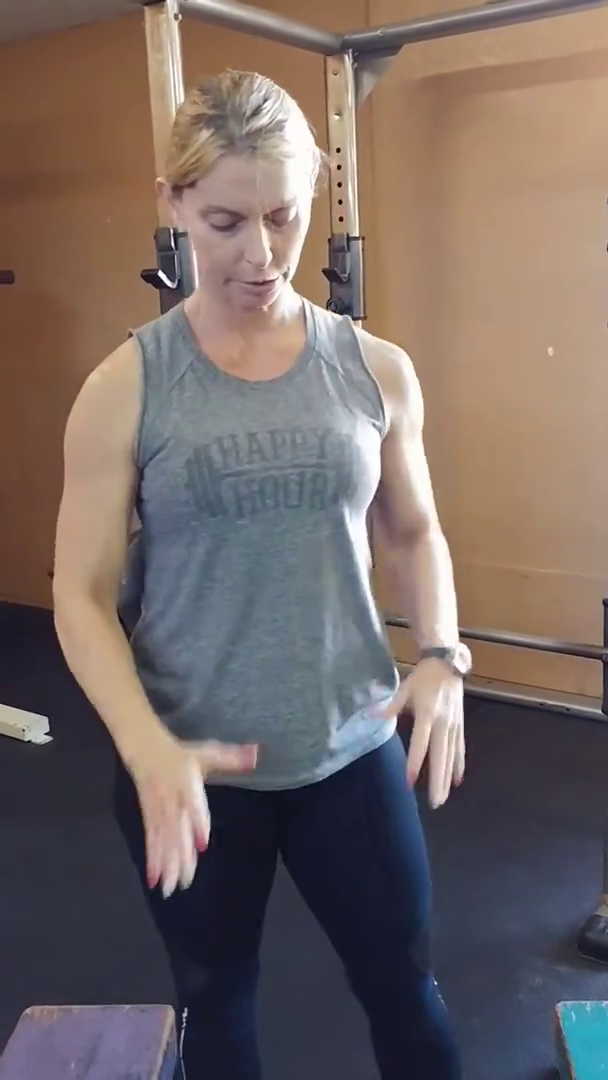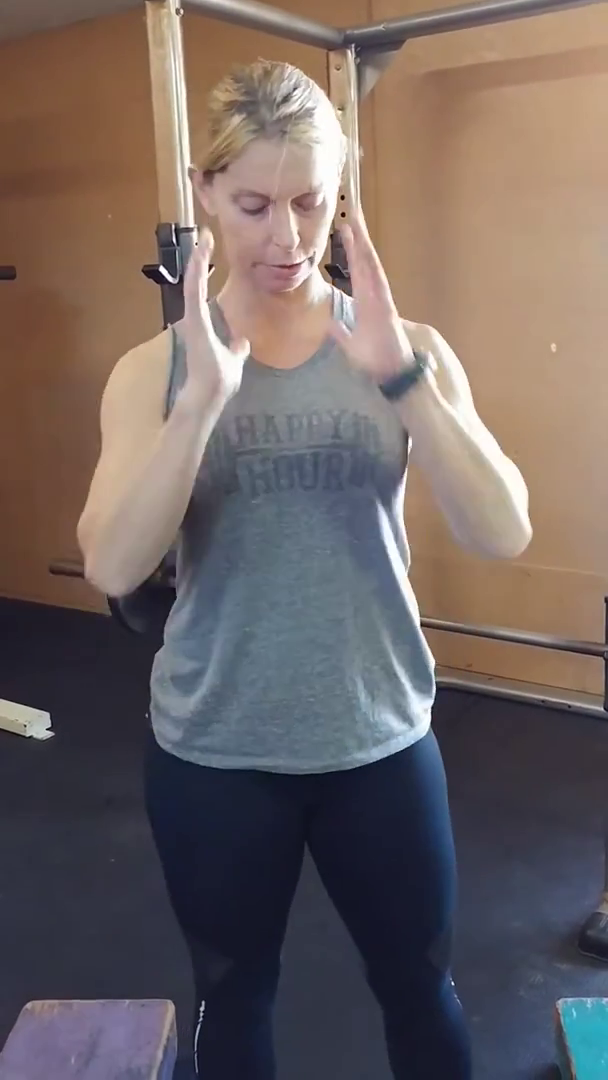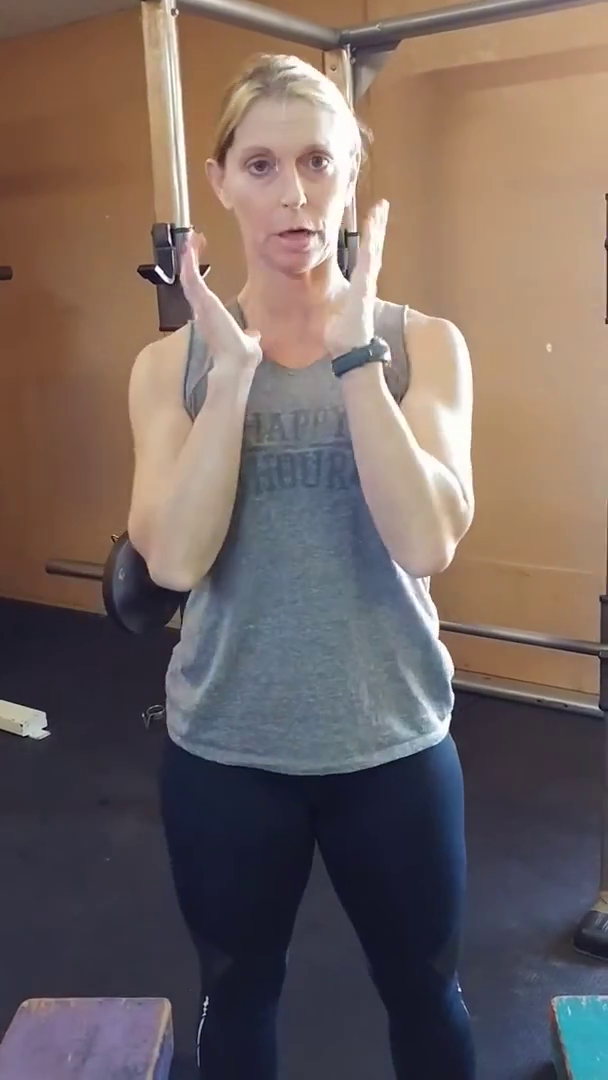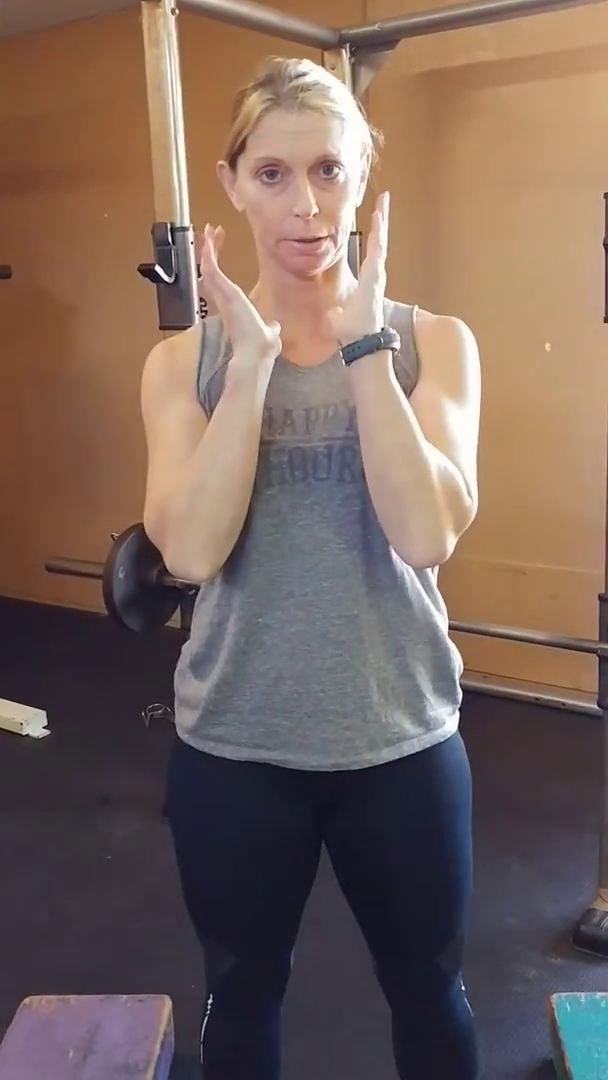
dt=0.3s
person 1, frame 1
left shoulder: (376, 368)
right shoulder: (125, 387)
left elbow: (414, 533)
right elbow: (80, 596)
left wrist: (440, 655)
right wrist: (151, 752)
left hip: (353, 752)
right hip: (190, 765)
left knee: (407, 996)
person 1, frame 2
left shoulder: (411, 349)
right shoulder: (154, 370)
left elbow: (504, 531)
right elbow: (111, 565)
left wrist: (398, 372)
right wrist: (204, 397)
left hip: (379, 740)
right hip: (213, 753)
left knee: (420, 990)
right knee: (233, 997)
person 1, frame 3
left shoulder: (423, 343)
right shoulder: (173, 363)
left elbow: (429, 542)
right elbow: (174, 560)
left wrist: (355, 351)
right wrist: (233, 366)
left hip: (394, 743)
right hip: (225, 752)
left knee: (424, 993)
right knee: (238, 997)
person 1, frame 4
left shoulder: (433, 342)
right shoulder: (185, 361)
left elbow: (429, 534)
right elbow: (191, 549)
left wrist: (363, 341)
right wrist: (251, 355)
left hip: (401, 739)
right hip: (233, 747)
left knee: (429, 991)
right knee: (242, 994)
